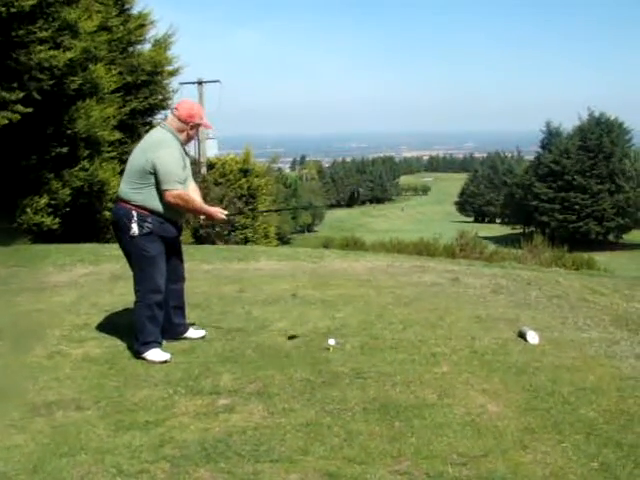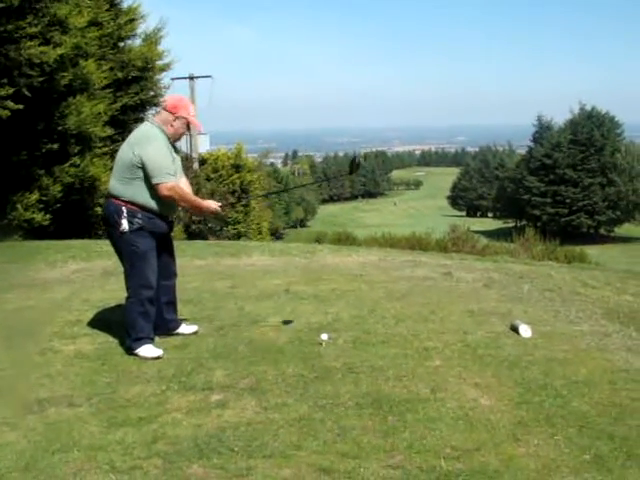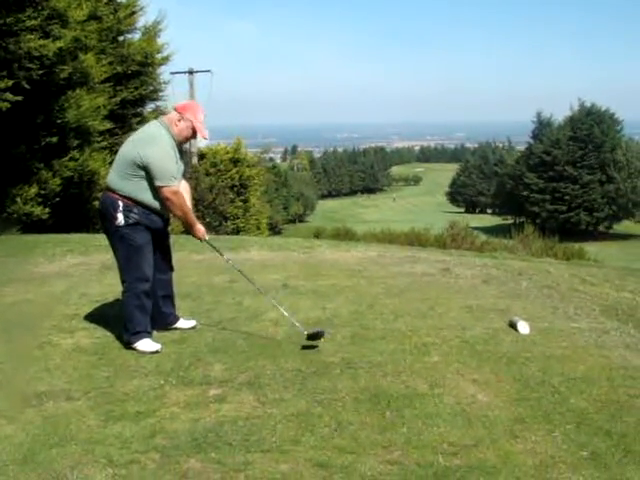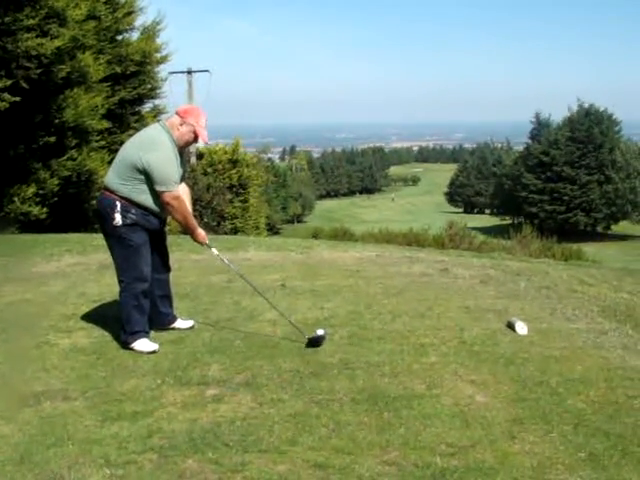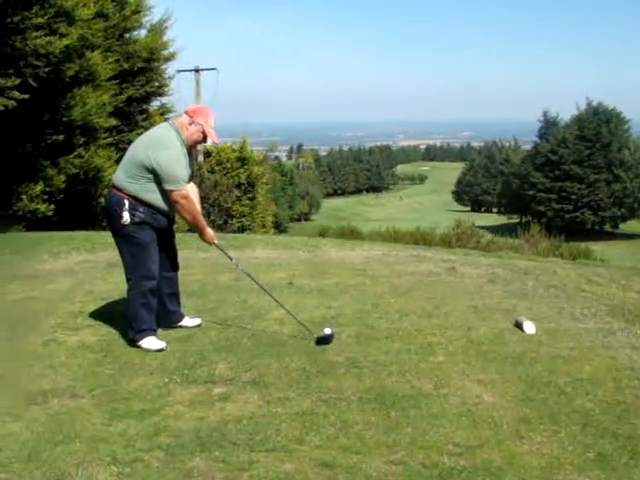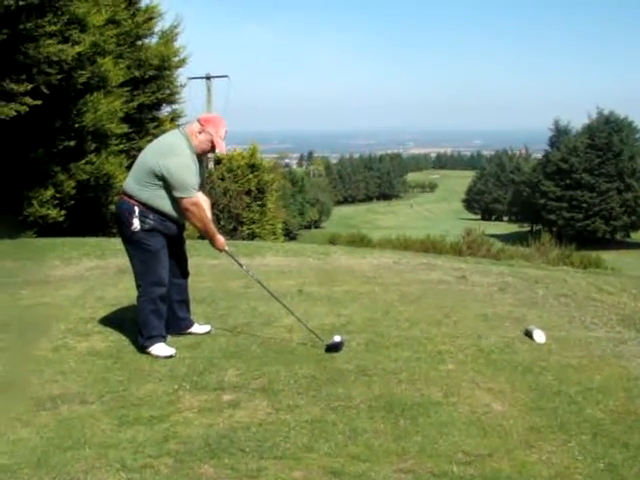
dt=0.5s
person 1, frame 1
left shoulder: (170, 141)
right shoulder: (165, 148)
left elbow: (188, 183)
right elbow: (174, 196)
left wrist: (204, 210)
right wrist: (207, 211)
left hip: (161, 222)
right hip: (140, 223)
left knee: (173, 277)
right knee: (152, 285)
left ankle: (174, 327)
right ankle: (146, 344)
person 1, frame 2
left shoulder: (161, 138)
right shoulder: (152, 142)
left elbow: (179, 178)
right elbow: (167, 189)
left wrist: (196, 205)
right wrist: (201, 205)
left hip: (153, 218)
right hip: (130, 220)
left knee: (165, 273)
right knee: (143, 280)
left ankle: (166, 323)
right ankle: (139, 340)
person 1, frame 3
left shoulder: (168, 139)
right shoulder: (158, 144)
left elbow: (180, 182)
right elbow: (170, 194)
left wrist: (189, 217)
right wrist: (193, 225)
left hip: (148, 214)
right hip: (126, 214)
left knee: (162, 268)
right knee: (139, 276)
left ankle: (164, 318)
right ankle: (136, 334)
person 1, frame 4
left shoulder: (173, 143)
right shoulder: (159, 148)
left elbow: (180, 186)
right elbow: (171, 199)
left wrist: (191, 222)
right wrist: (194, 230)
left hip: (146, 213)
right hip: (123, 213)
left knee: (159, 268)
right knee: (137, 275)
left ankle: (162, 318)
right ankle: (134, 334)
person 1, frame 5
left shoulder: (182, 141)
right shoulder: (168, 147)
left elbow: (189, 185)
right elbow: (180, 198)
left wrist: (200, 221)
right wrist: (203, 229)
left hip: (154, 211)
right hip: (131, 211)
left knee: (167, 265)
right knee: (145, 274)
left ankle: (169, 316)
right ankle: (141, 332)
person 1, frame 6
left shoulder: (193, 149)
right shoulder: (177, 154)
left elbow: (199, 193)
right elbow: (190, 204)
left wrist: (210, 228)
right wrist: (213, 236)
left hip: (164, 218)
right hip: (141, 218)
left knee: (177, 272)
right knee: (154, 280)
left ankle: (179, 323)
right ankle: (151, 338)
